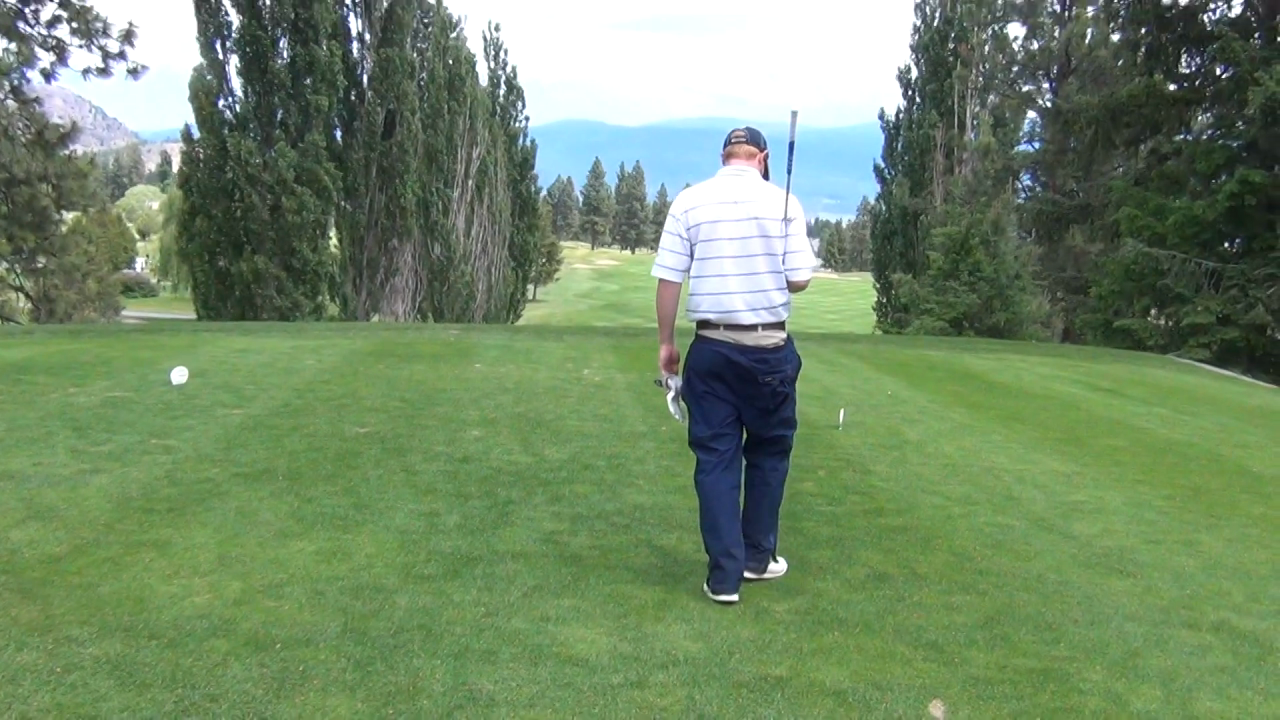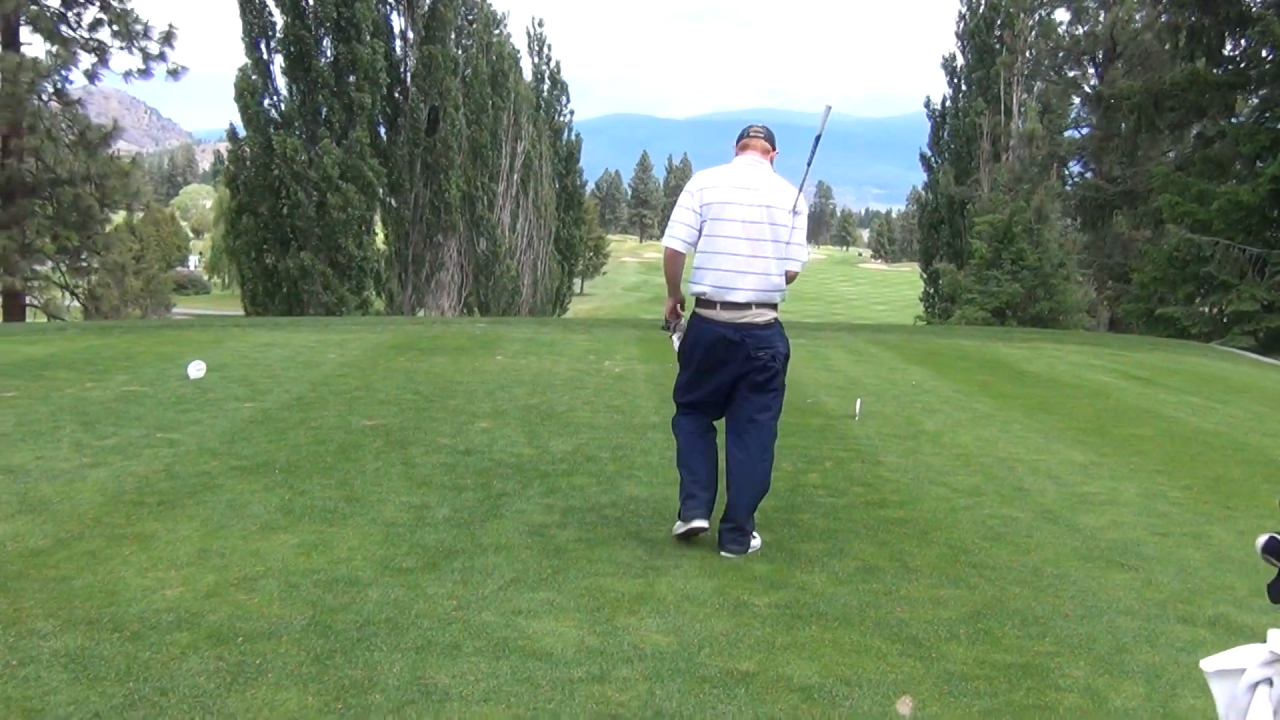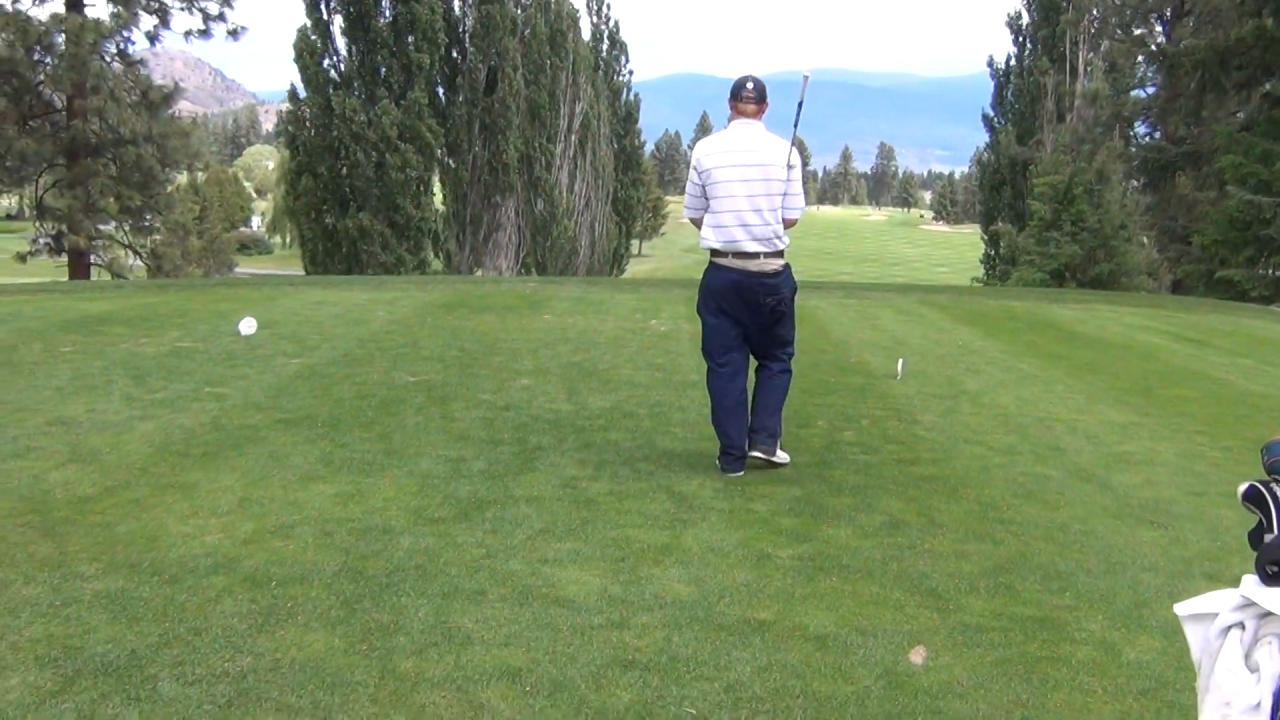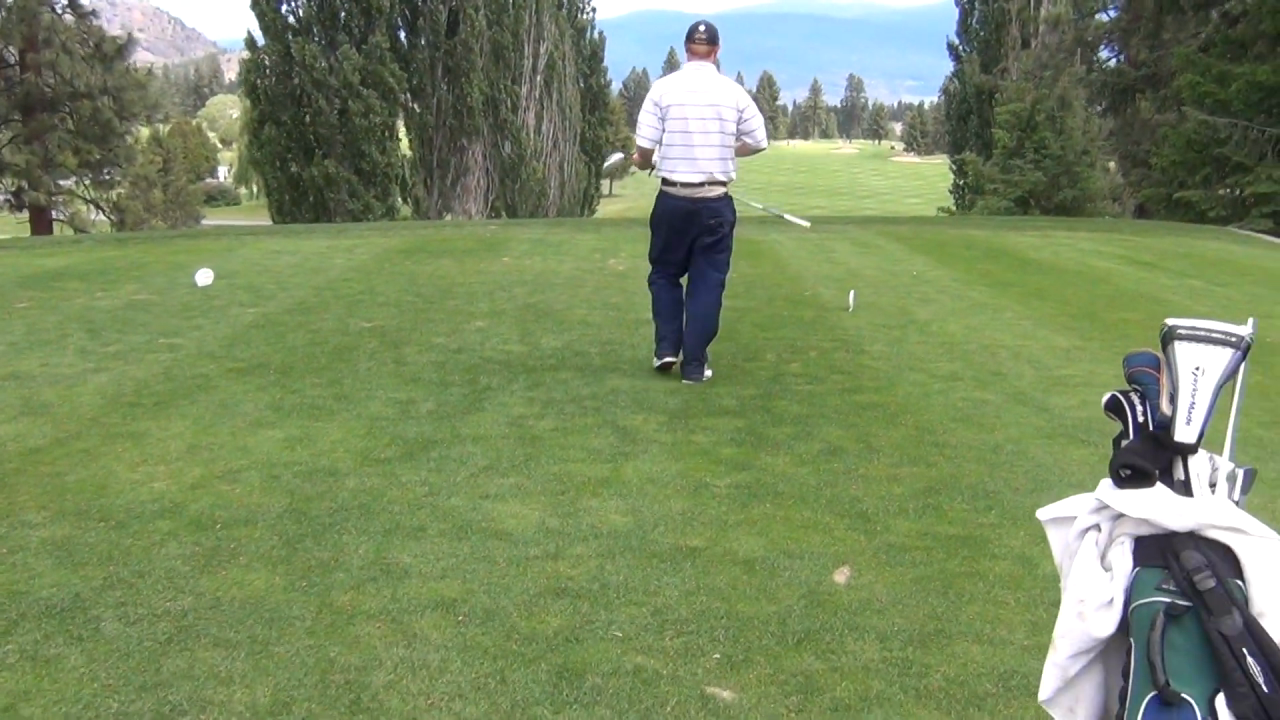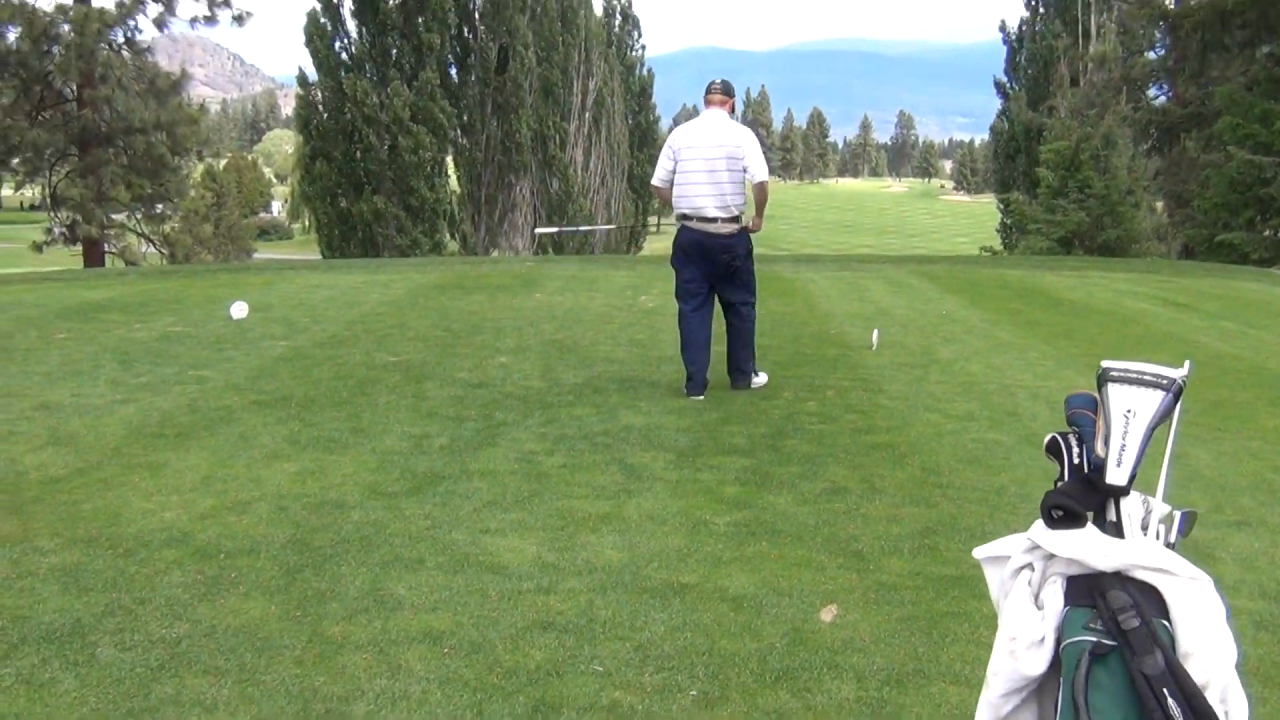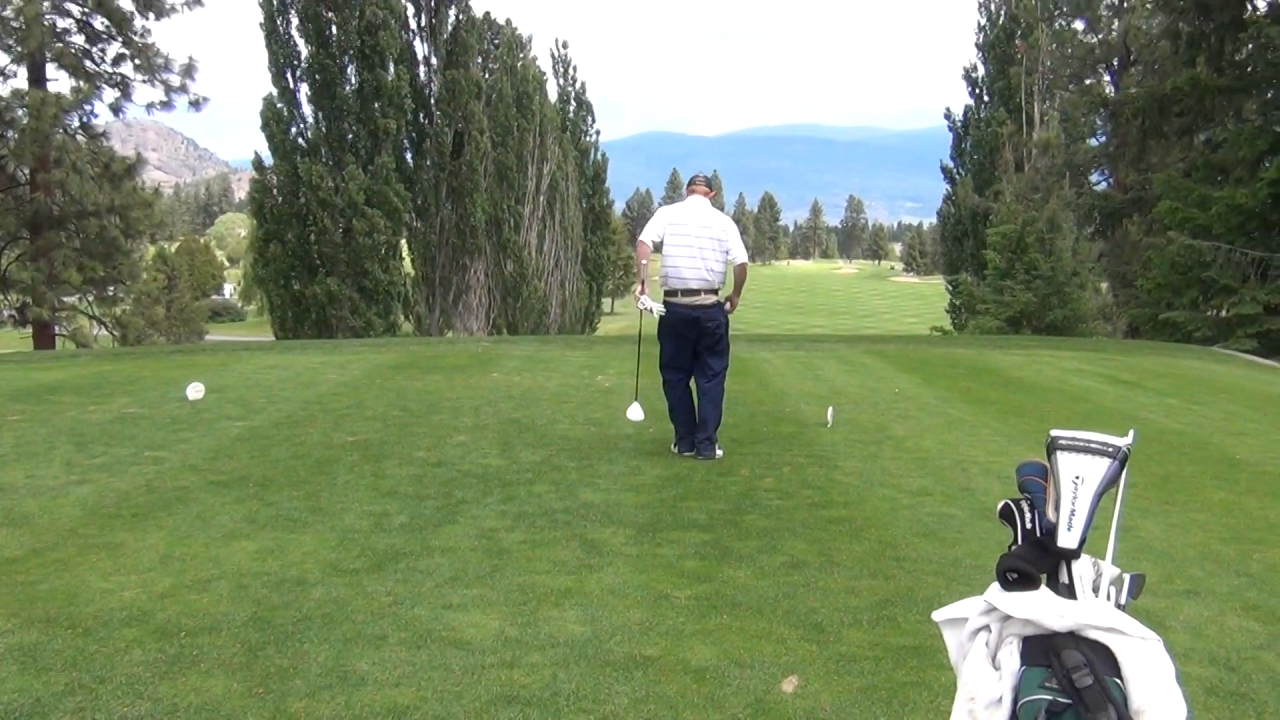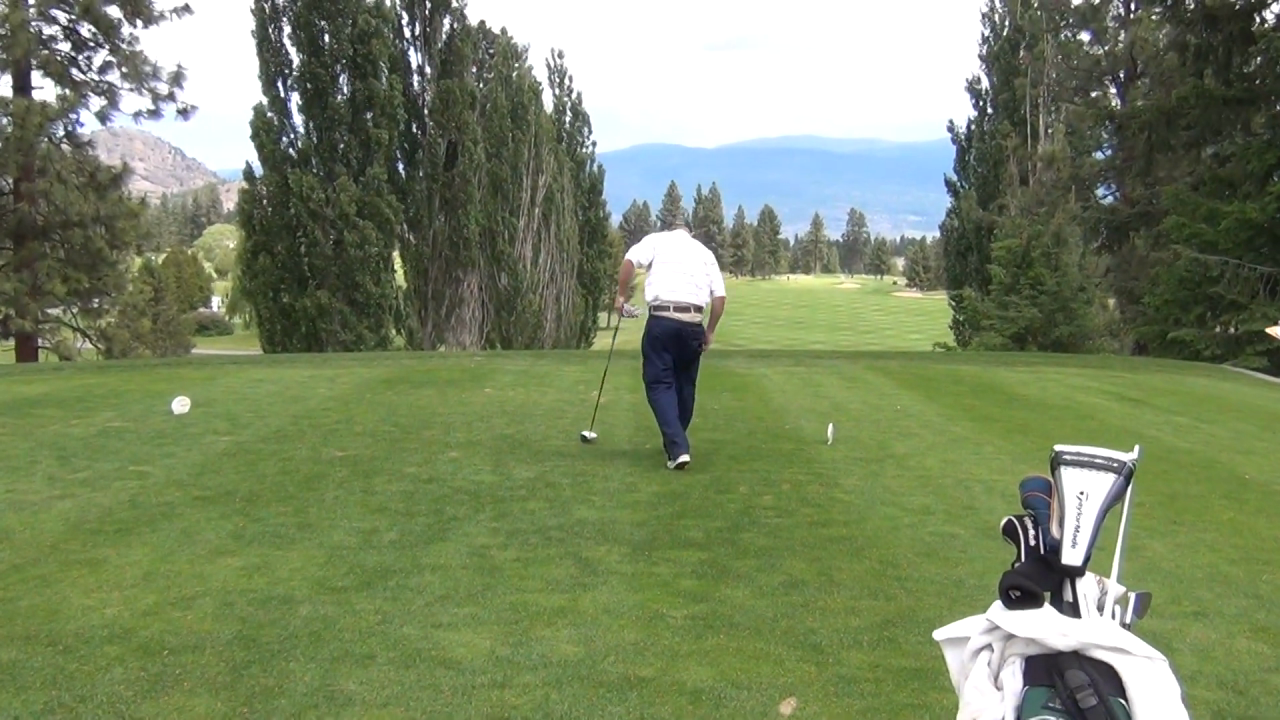
dt=0.7s
person 1, frame 1
left shoulder: (688, 201)
right shoulder: (783, 201)
left elbow: (668, 279)
right elbow: (799, 279)
left wrist: (666, 342)
left hip: (711, 348)
right hip: (769, 348)
left knee: (715, 459)
right knee: (769, 451)
left ankle: (724, 575)
right ankle: (758, 555)
person 1, frame 2
left shoulder: (703, 182)
right shoulder: (790, 196)
left elbow: (674, 248)
right elbow: (792, 271)
left wrist: (673, 296)
left hip: (708, 322)
right hip: (762, 329)
left knee: (693, 413)
right knee: (754, 430)
left ankle: (695, 510)
right ankle: (737, 533)
person 1, frame 3
left shoulder: (705, 149)
right shoulder: (784, 150)
left elbow: (694, 215)
right elbow: (792, 217)
left hip: (722, 272)
right hip: (771, 272)
left knee: (725, 364)
right knee: (774, 359)
left ankle: (733, 456)
right ankle: (764, 441)
person 1, frame 4
left shoulder: (663, 88)
right shoulder: (733, 92)
left elbow: (644, 147)
right elbow: (758, 142)
left wrist: (643, 162)
left hip: (672, 200)
right hip: (715, 202)
left knee: (664, 273)
right knee: (707, 283)
left ankle: (668, 347)
right ankle: (694, 364)
person 1, frame 5
left shoulder: (680, 134)
right shoulder: (742, 134)
left elbow: (659, 184)
right elbow: (760, 181)
right wrist: (759, 216)
left hip: (689, 234)
right hip: (729, 234)
left knee: (692, 307)
right knee: (740, 303)
left ankle: (695, 382)
right ankle: (743, 374)
person 1, frame 6
left shoulder: (667, 213)
right shoulder: (723, 220)
left elbow: (644, 242)
right elbow: (741, 262)
left wrist: (641, 281)
right wrist: (736, 295)
left hip: (674, 307)
right hip: (710, 308)
left knee: (675, 374)
right knee: (711, 375)
left ankle: (685, 442)
right ankle: (706, 443)
person 1, frame 7
left shoulder: (656, 241)
right shoulder: (704, 251)
left elbow: (629, 260)
right elbow: (719, 296)
left wrist: (621, 293)
right wrist: (709, 331)
left hip: (662, 321)
right hip: (693, 323)
left knee: (659, 384)
right knee: (685, 384)
left ankle: (677, 448)
right ankle: (678, 443)
